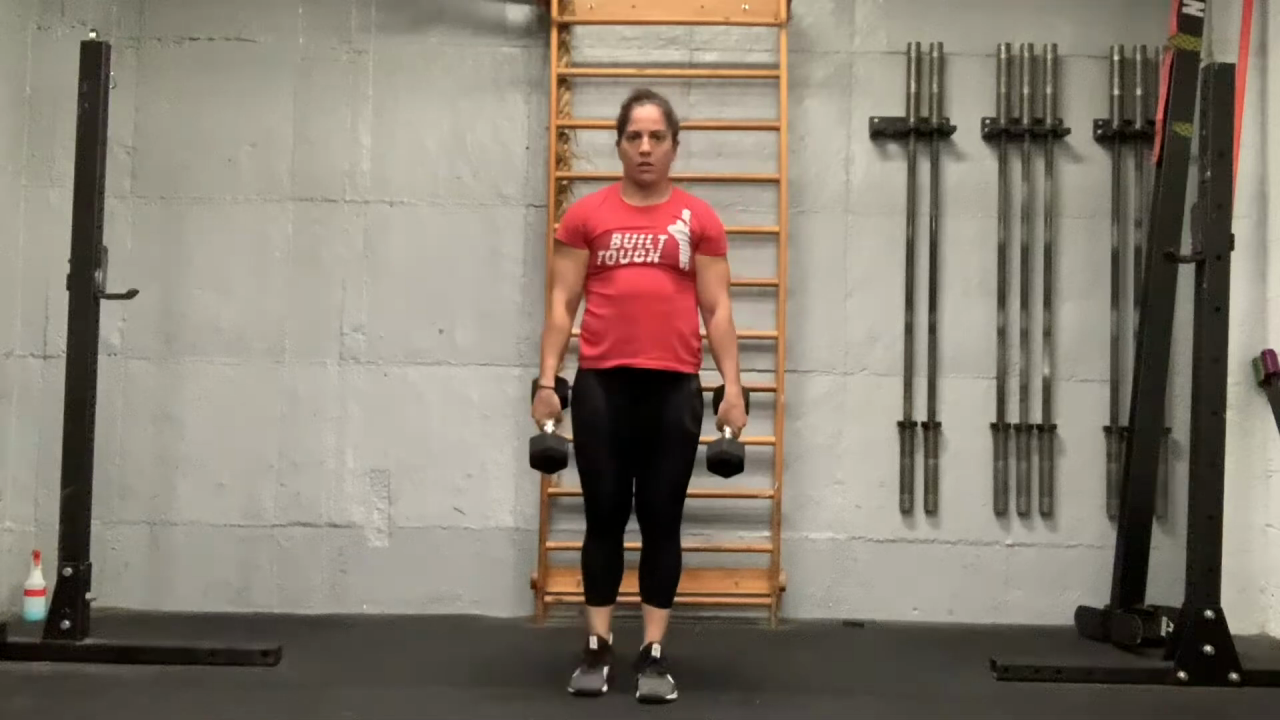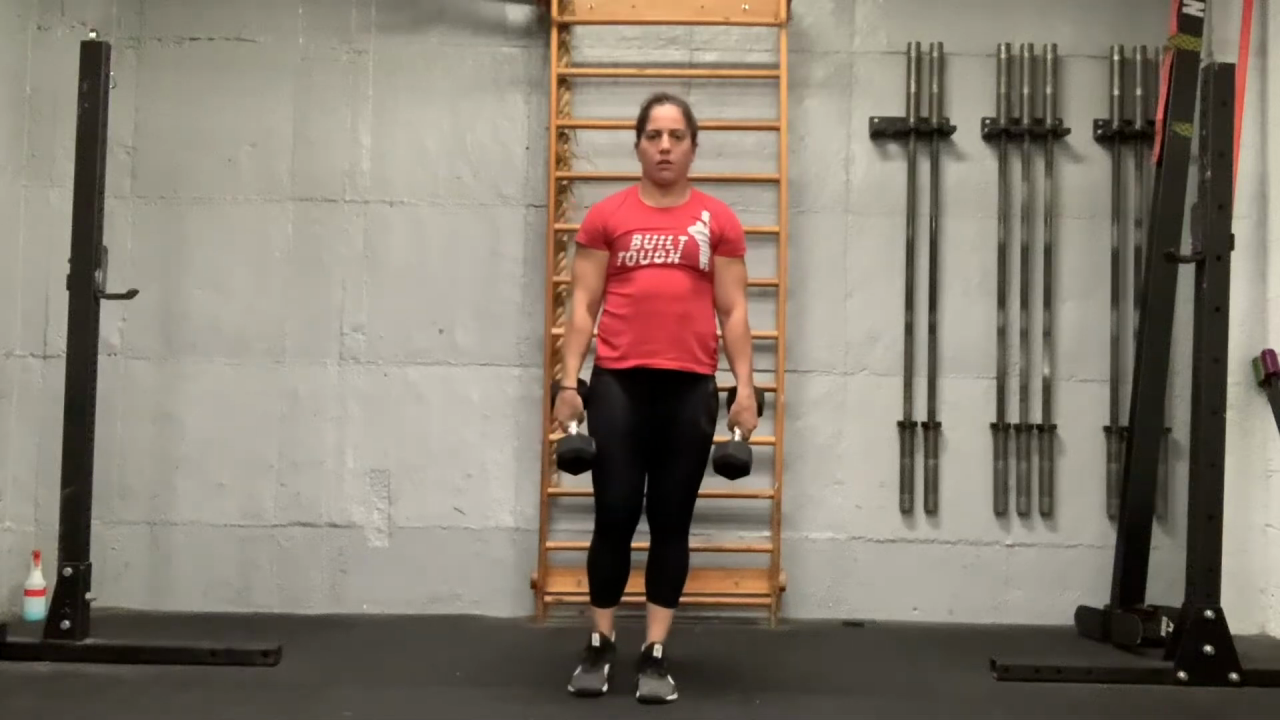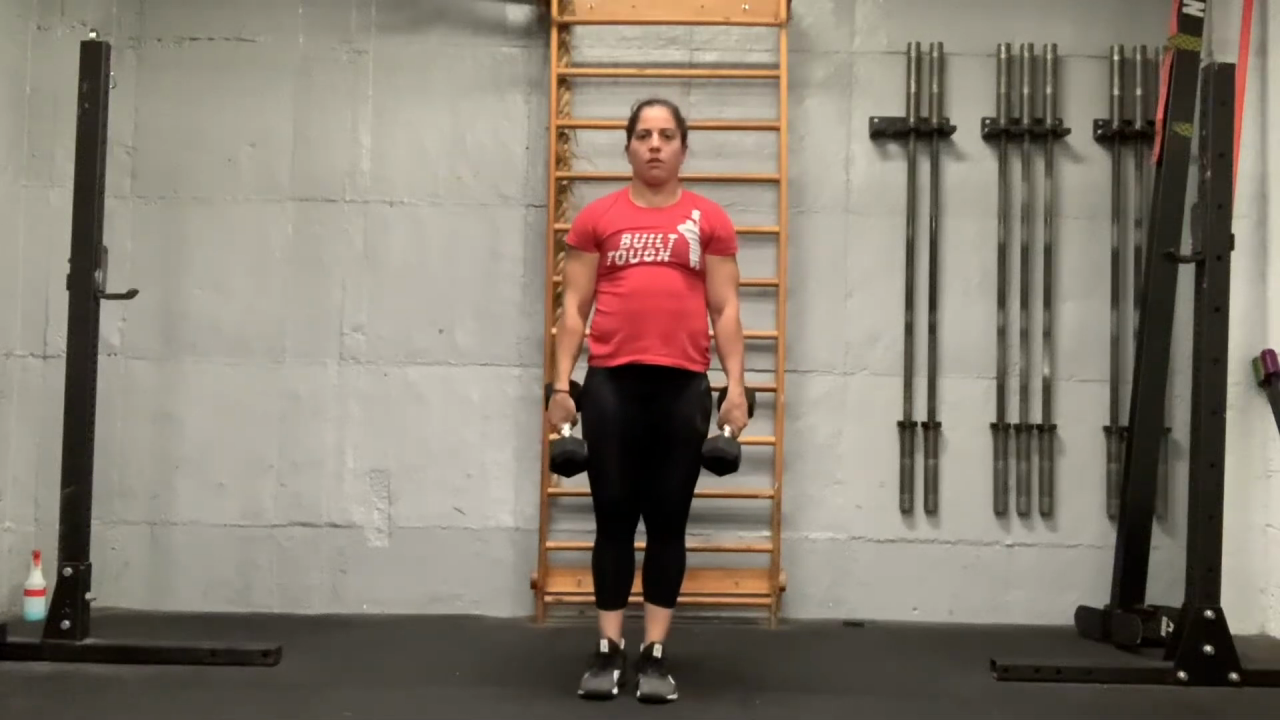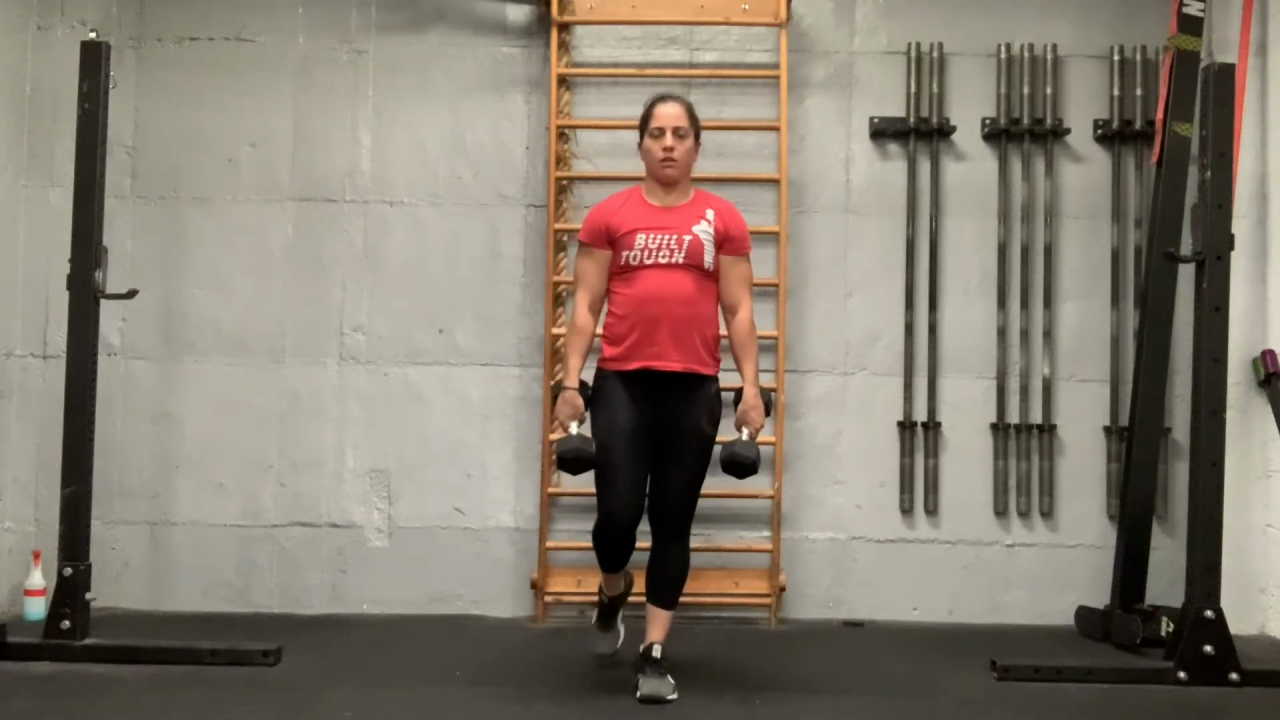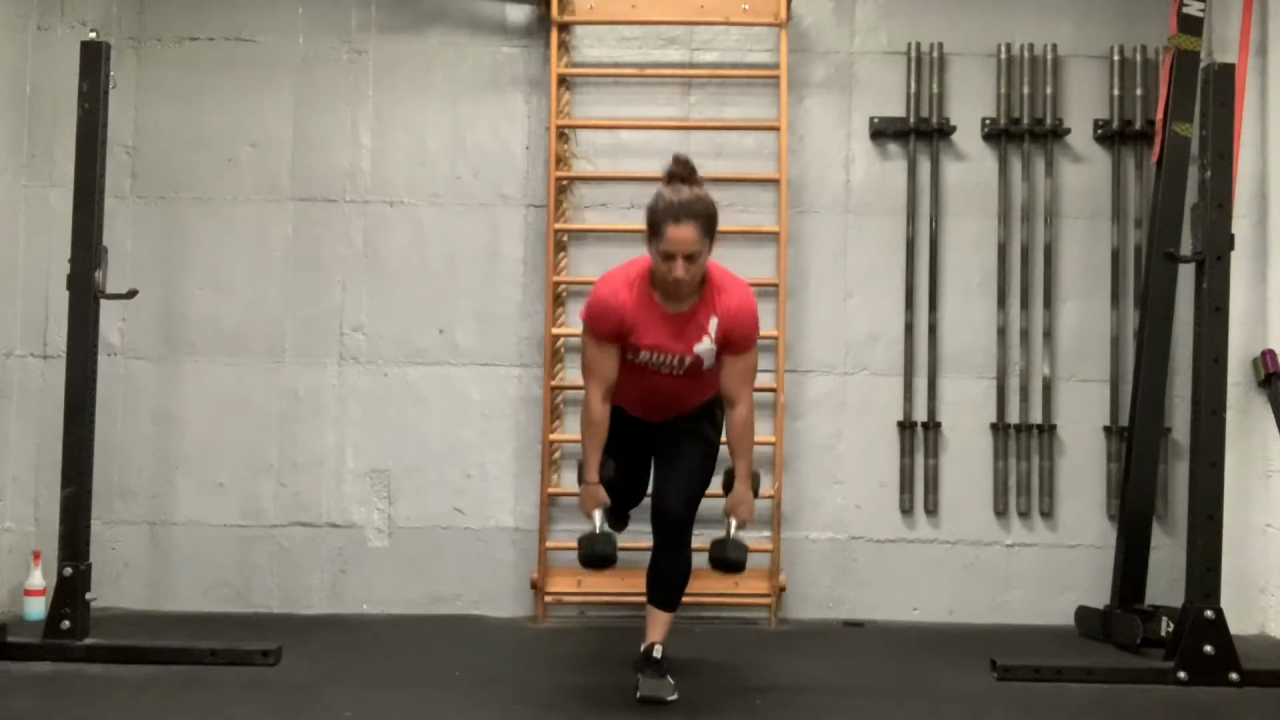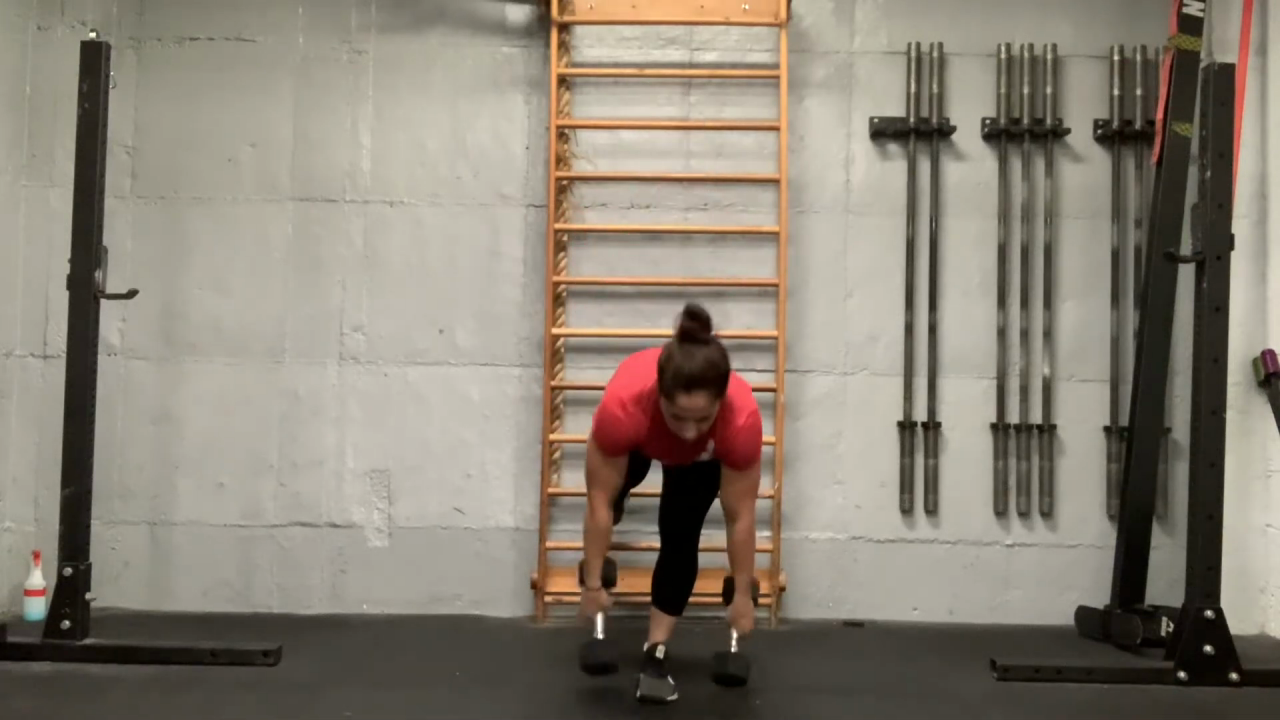
dt=0.7s
person 1, frame 1
left shoulder: (699, 219)
right shoulder: (585, 215)
left elbow: (718, 310)
right elbow: (561, 305)
left wrist: (733, 387)
right wrist: (546, 381)
left hip: (674, 388)
right hip: (601, 385)
left knee: (661, 521)
right knee: (604, 517)
left ankle: (653, 654)
right ankle: (597, 648)
person 1, frame 2
left shoulder: (718, 221)
right shoulder: (606, 216)
left elbow: (733, 312)
right elbow: (583, 306)
left wrist: (744, 389)
right wrist: (568, 384)
left hip: (690, 388)
right hip: (617, 383)
left knee: (671, 522)
right knee: (614, 517)
left ankle: (654, 654)
right ankle: (600, 644)
person 1, frame 3
left shoulder: (709, 219)
right shoulder: (596, 218)
left elbow: (725, 310)
right elbow: (574, 308)
left wrist: (736, 386)
right wrist: (561, 385)
left hip: (683, 386)
right hip: (611, 383)
left knee: (667, 522)
right knee: (614, 519)
left ankle: (654, 654)
right ankle: (607, 652)
person 1, frame 4
left shoulder: (723, 219)
right shoulder: (608, 215)
left elbow: (739, 311)
right elbow: (585, 307)
left wrist: (751, 388)
right wrist: (569, 384)
left hip: (693, 388)
right hip: (621, 383)
left knee: (673, 522)
right knee: (618, 513)
left ankle: (653, 653)
right ankle: (610, 600)
person 1, frame 5
left shoulder: (736, 303)
right shoulder: (612, 296)
left elbow: (737, 403)
right elbow: (598, 396)
left wrist: (742, 484)
right wrist: (591, 479)
left hip: (693, 418)
right hip: (628, 413)
left knee: (673, 521)
right knee: (620, 503)
left ankle: (653, 651)
right ankle: (622, 490)
person 1, frame 6
left shoulder: (742, 419)
right shoulder: (623, 405)
left elbow: (740, 517)
right elbow: (599, 502)
left wrist: (742, 593)
right wrist: (593, 583)
left knee: (680, 534)
right knee: (616, 489)
left ankle: (656, 652)
